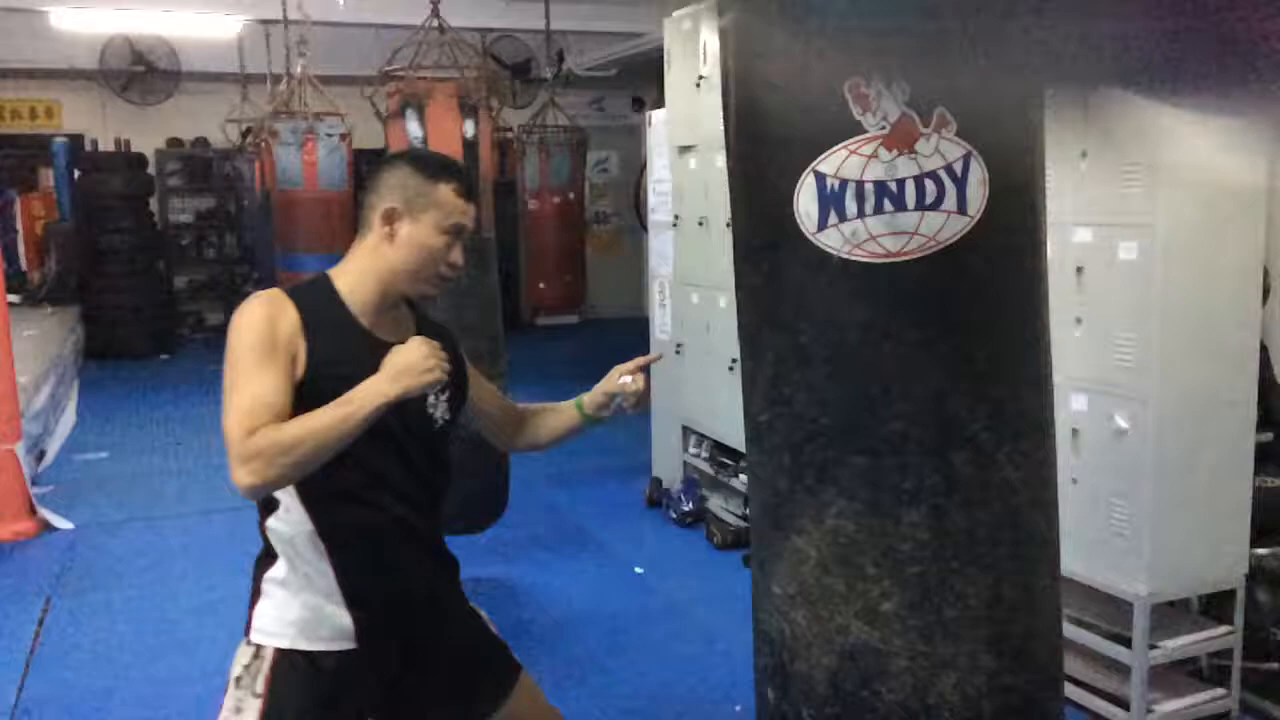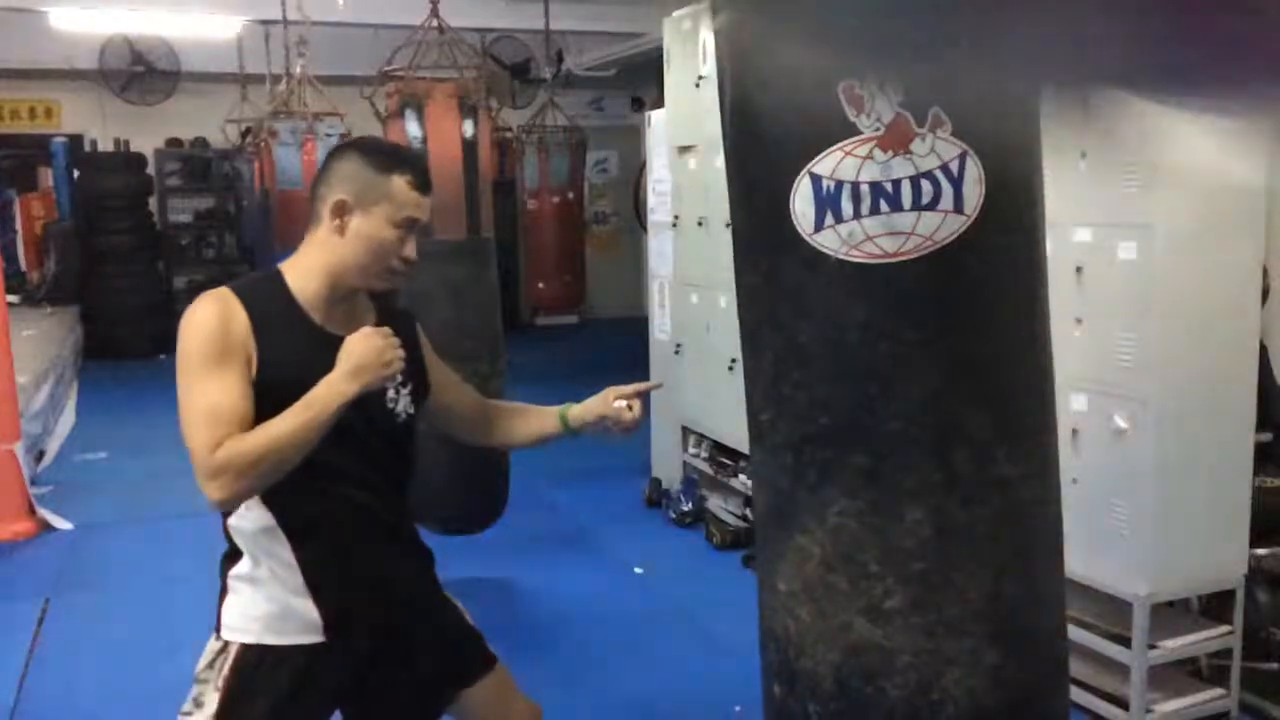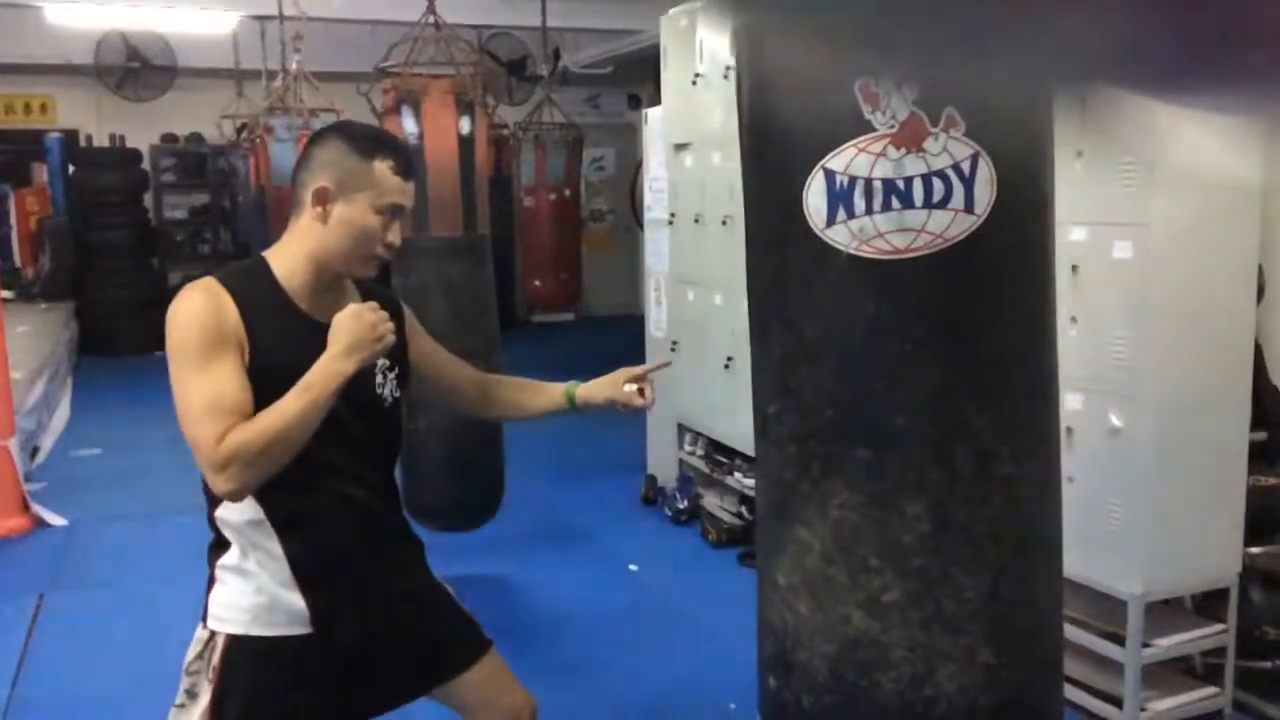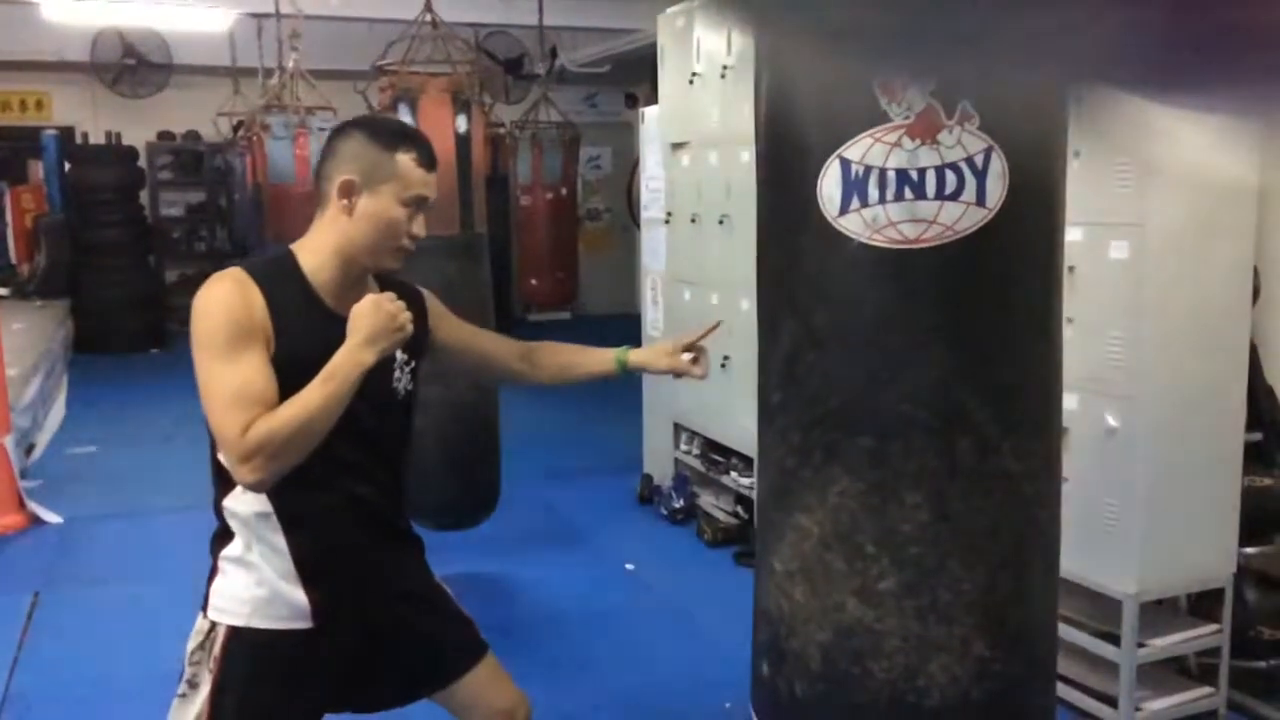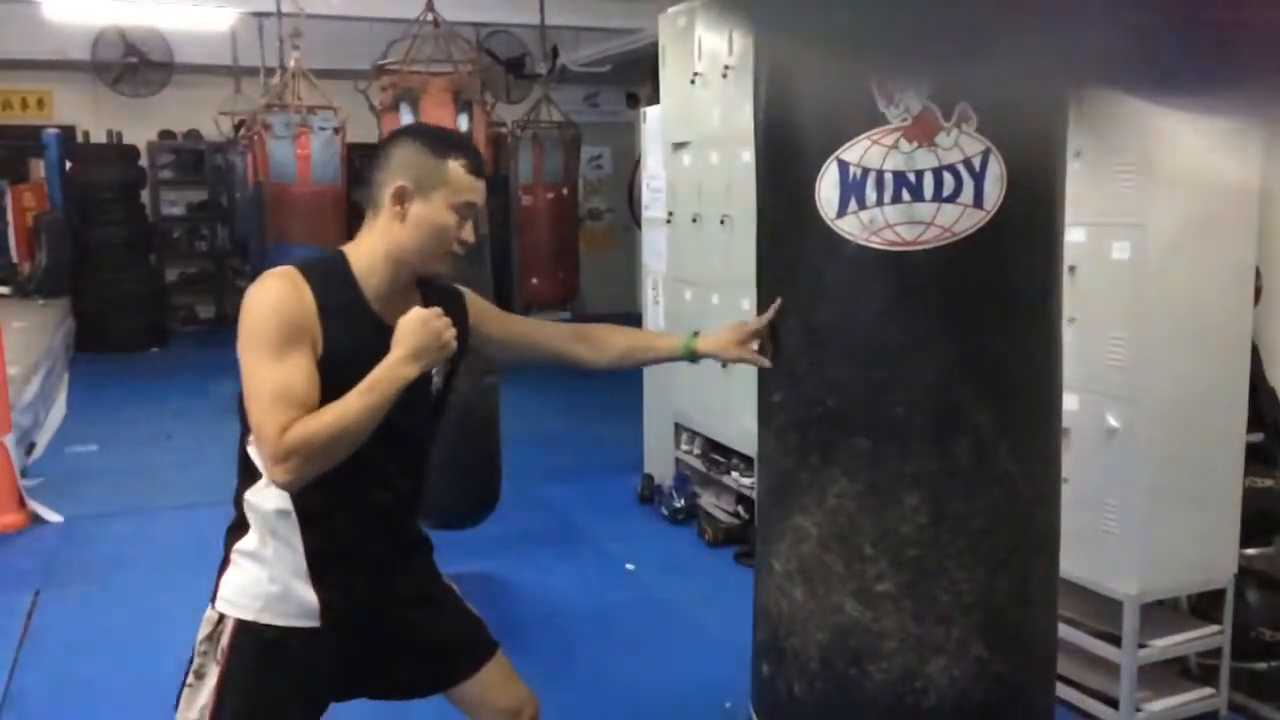
dt=0.4s
person 1, frame 1
left shoulder: (432, 342)
right shoulder: (277, 317)
left elbow: (511, 427)
right elbow: (252, 468)
left wrist: (593, 404)
right wrist: (383, 387)
left hip: (425, 602)
right hip: (311, 624)
person 1, frame 2
left shoulder: (397, 330)
right shoulder: (225, 317)
left elbow: (480, 420)
right elbow: (222, 479)
left wrist: (578, 415)
right wrist: (344, 383)
left hip: (399, 591)
right hip: (281, 618)
person 1, frame 3
left shoulder: (383, 312)
right shoulder: (211, 308)
left elbow: (479, 391)
right elbow: (229, 471)
left wrist: (585, 393)
right wrist: (339, 360)
left hip: (389, 576)
right hip: (269, 609)
person 1, frame 4
left shoulder: (407, 304)
right shoulder: (237, 298)
left elbow: (520, 359)
right elbow: (253, 461)
left wrist: (635, 358)
right wrist: (359, 351)
left hip: (388, 576)
right hip: (271, 604)
person 1, frame 5
left shoulder: (449, 307)
right shoulder: (286, 297)
left elbow: (578, 342)
right elbow: (287, 460)
left wrist: (700, 345)
right wrist: (403, 362)
left hip: (394, 570)
right hip: (280, 598)
